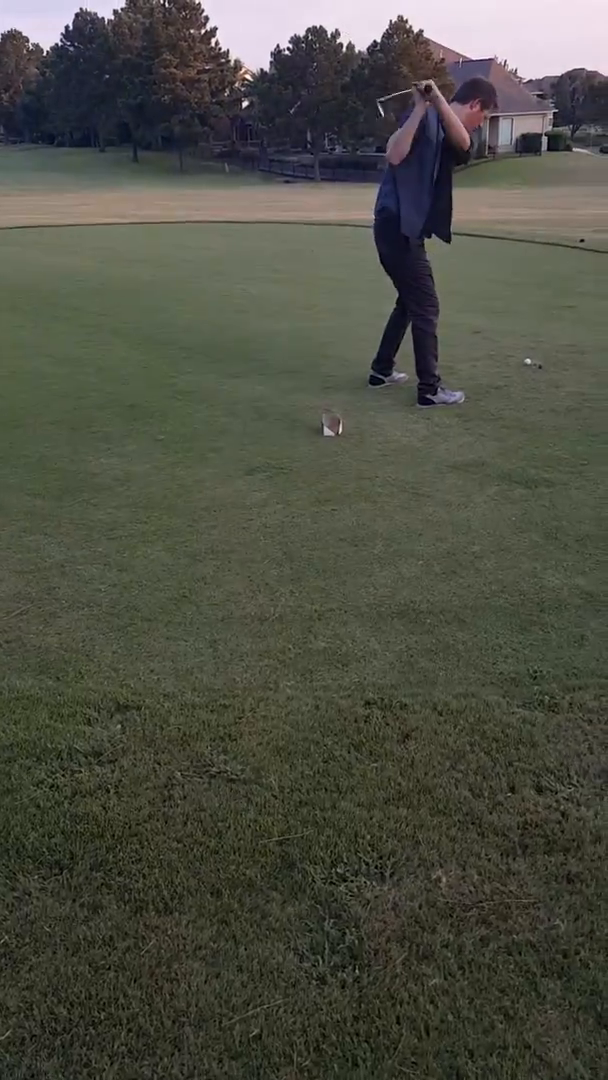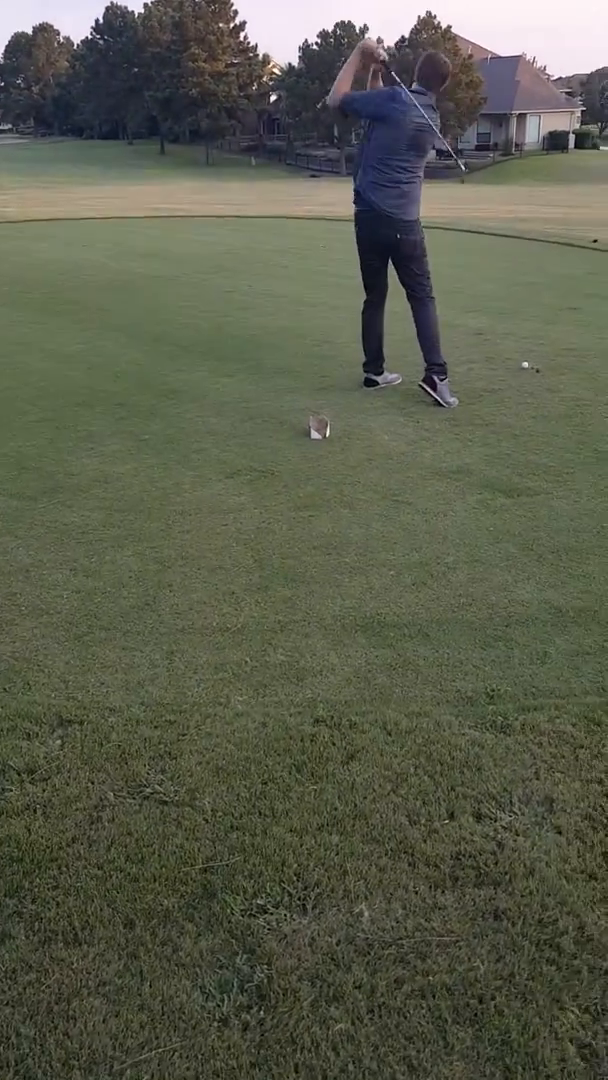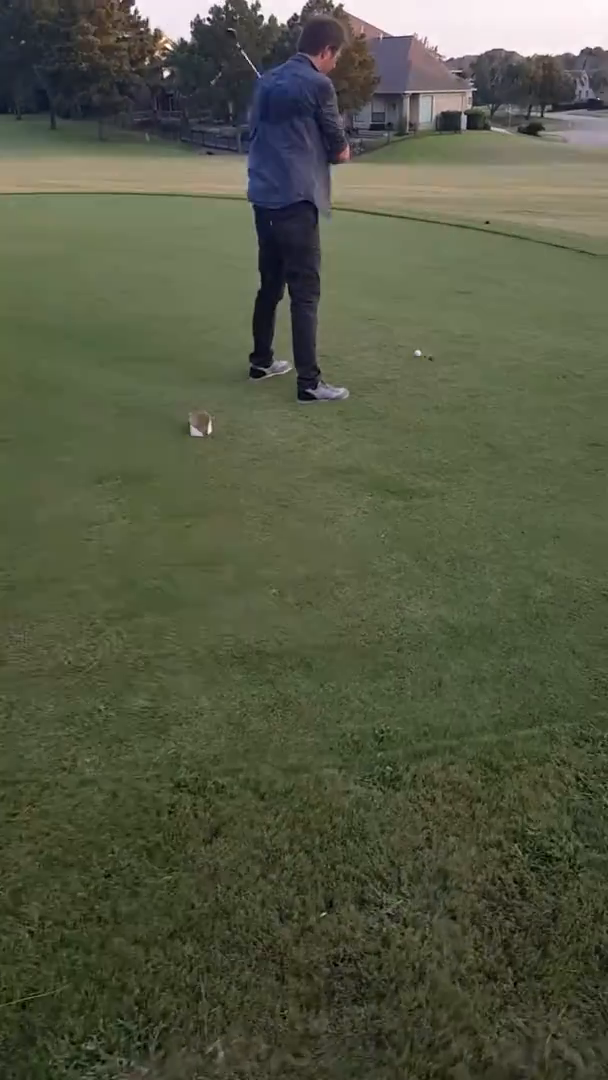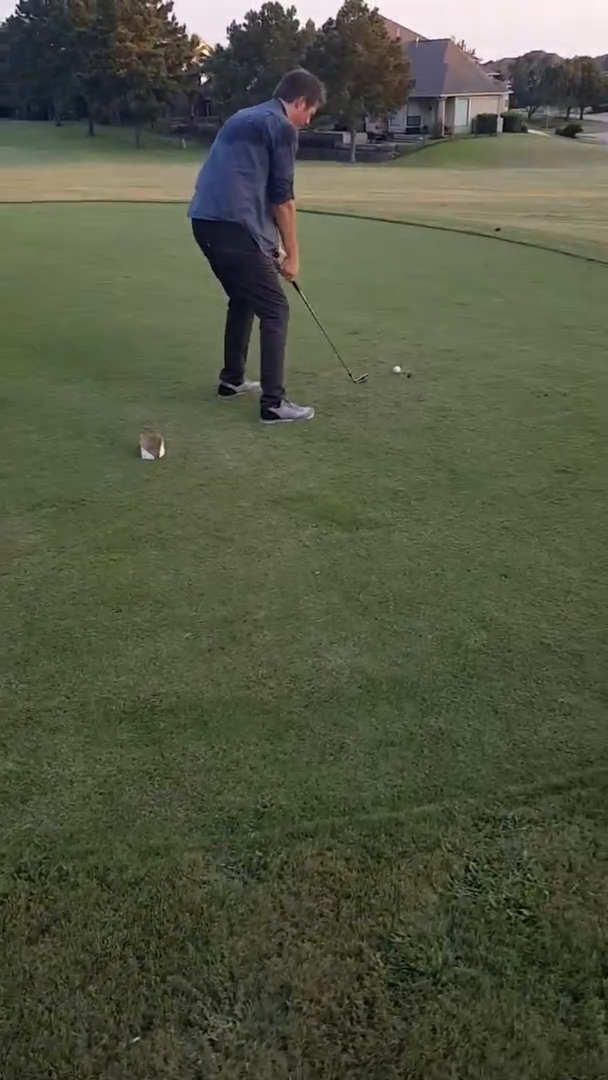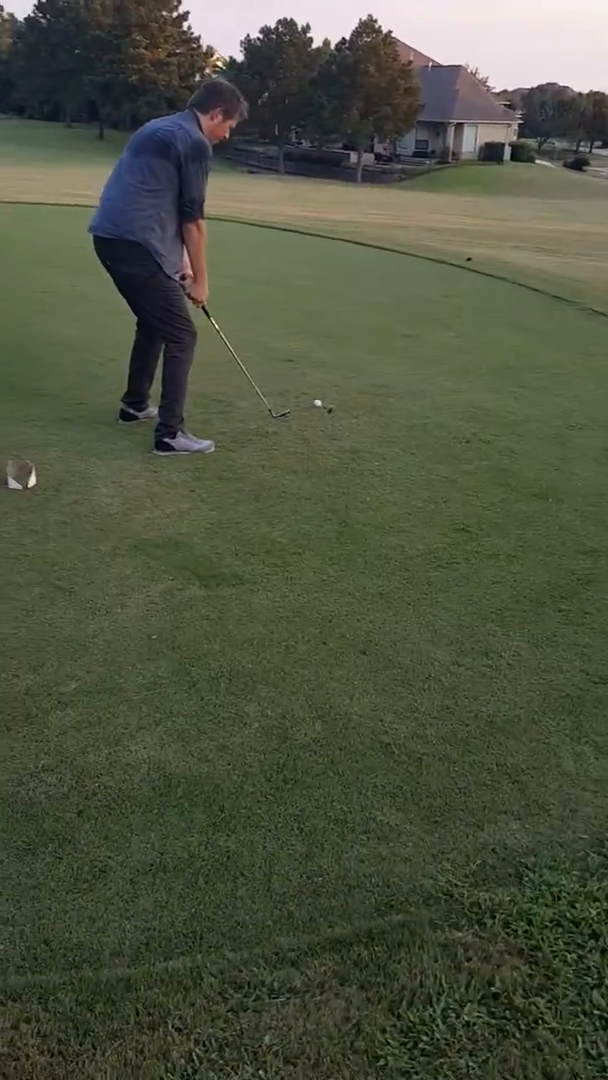
dt=1s
person 1, frame 1
left shoulder: (452, 130)
right shoulder: (424, 118)
left elbow: (463, 146)
right elbow: (394, 156)
left wrist: (438, 101)
right wrist: (421, 109)
left hip: (409, 228)
right hip: (397, 225)
left knee: (409, 301)
right knee: (425, 307)
left ankle: (381, 369)
right ankle: (430, 388)
person 1, frame 2
left shoulder: (394, 100)
right shoulder: (432, 118)
left elbow: (337, 100)
left wrist: (358, 55)
left hip: (370, 216)
right hip: (406, 221)
left knee: (374, 297)
right knee: (422, 297)
left ankle: (374, 371)
right ankle: (435, 372)
person 1, frame 3
left shoulder: (267, 81)
right shoulder: (318, 85)
right elbow: (341, 152)
right wrist: (339, 151)
left hip: (264, 198)
right hip: (295, 202)
left knee: (270, 284)
right knee: (304, 293)
left ankle: (261, 361)
right ankle: (309, 382)
person 1, frame 4
left shoulder: (245, 117)
right shoulder: (283, 128)
right elbow: (282, 199)
left wrist: (271, 243)
right wrist: (292, 254)
left hip: (205, 220)
right hip: (232, 225)
left knee: (242, 300)
right knee: (275, 310)
left ankle: (231, 379)
right ankle: (273, 403)
person 1, frame 5
left shoulder: (160, 128)
right shoulder: (195, 143)
right elbow: (192, 218)
left wrist: (180, 263)
right wrist: (200, 279)
left hip: (110, 236)
right hip: (135, 244)
left knee: (153, 323)
right knee: (181, 335)
left ankle: (135, 404)
right ankle: (170, 433)
